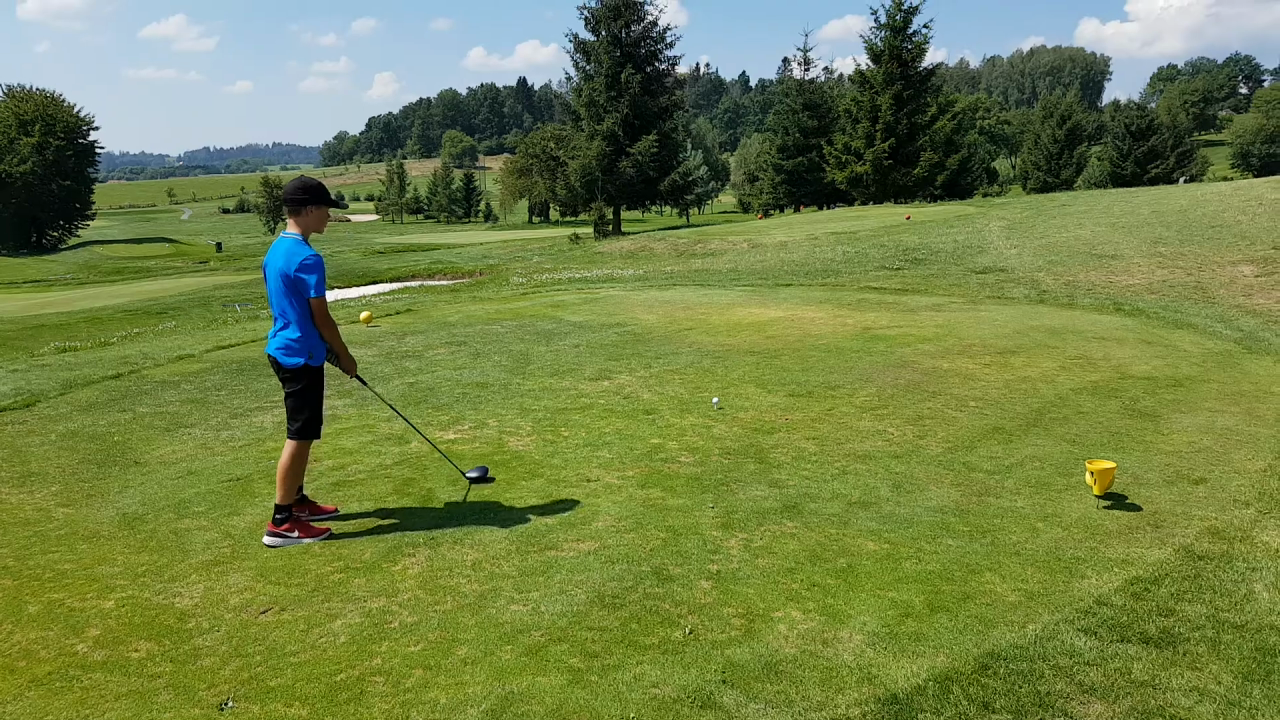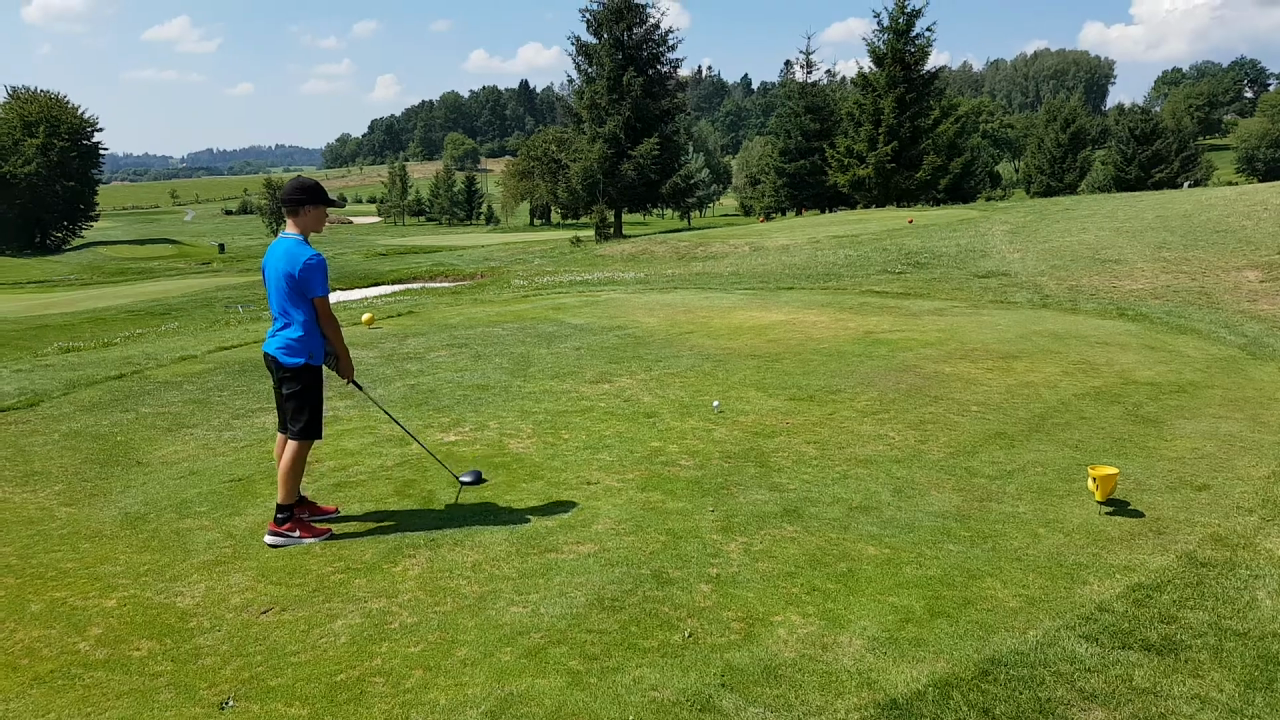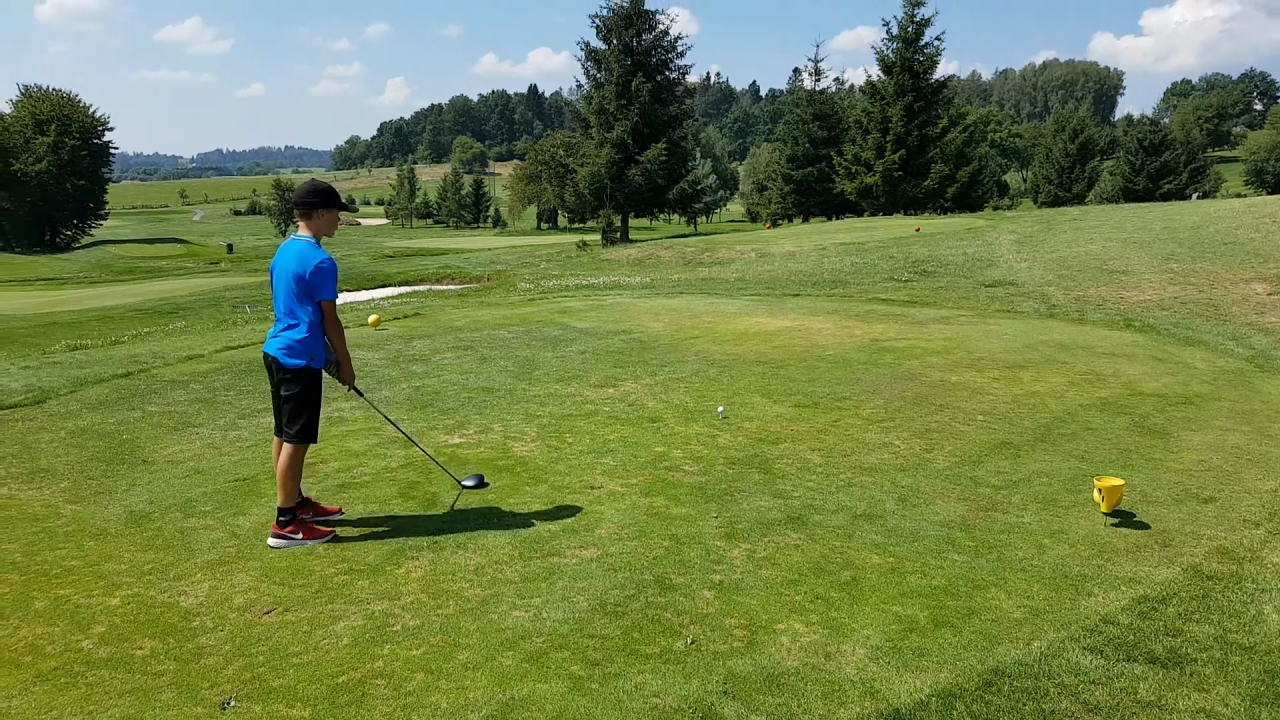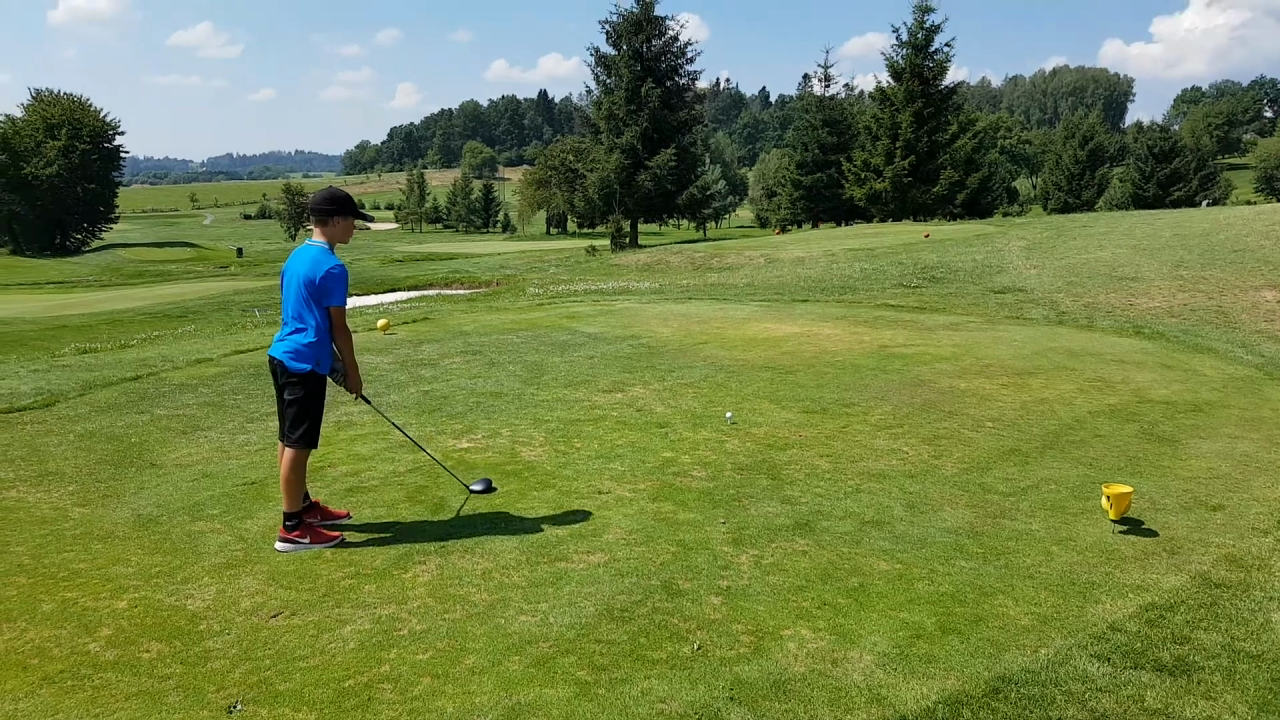
dt=0.3s
person 1, frame 1
left shoulder: (276, 250)
right shoulder: (307, 258)
right elbow: (321, 317)
left wrist: (327, 349)
right wrist: (344, 355)
left hip: (283, 349)
right hip: (300, 356)
left knee: (301, 431)
right knee: (299, 436)
left ankle: (296, 500)
right ankle: (280, 523)
person 1, frame 2
left shoulder: (274, 250)
right shoulder: (309, 258)
right elbow: (324, 316)
left wrist: (324, 349)
right wrist: (343, 356)
left hip: (279, 350)
right hip: (300, 356)
left knee: (288, 432)
right knee: (301, 437)
left ankle: (294, 502)
right ankle: (282, 522)
person 1, frame 3
left shoulder: (283, 252)
right shoulder: (320, 261)
right elbow: (329, 320)
left wrist: (326, 353)
right wrist: (344, 363)
left hip: (277, 351)
right hip: (299, 359)
left knee: (285, 435)
right knee: (296, 440)
left ankle: (297, 503)
right ankle: (285, 524)
person 1, frame 4
left shoulder: (296, 256)
right shoulder: (331, 267)
right elbow: (338, 327)
left wrist: (331, 359)
right wrist: (351, 371)
left hip: (283, 355)
right hip: (304, 363)
left knee: (290, 440)
right knee: (298, 445)
left ankle: (304, 506)
right ankle: (292, 529)
